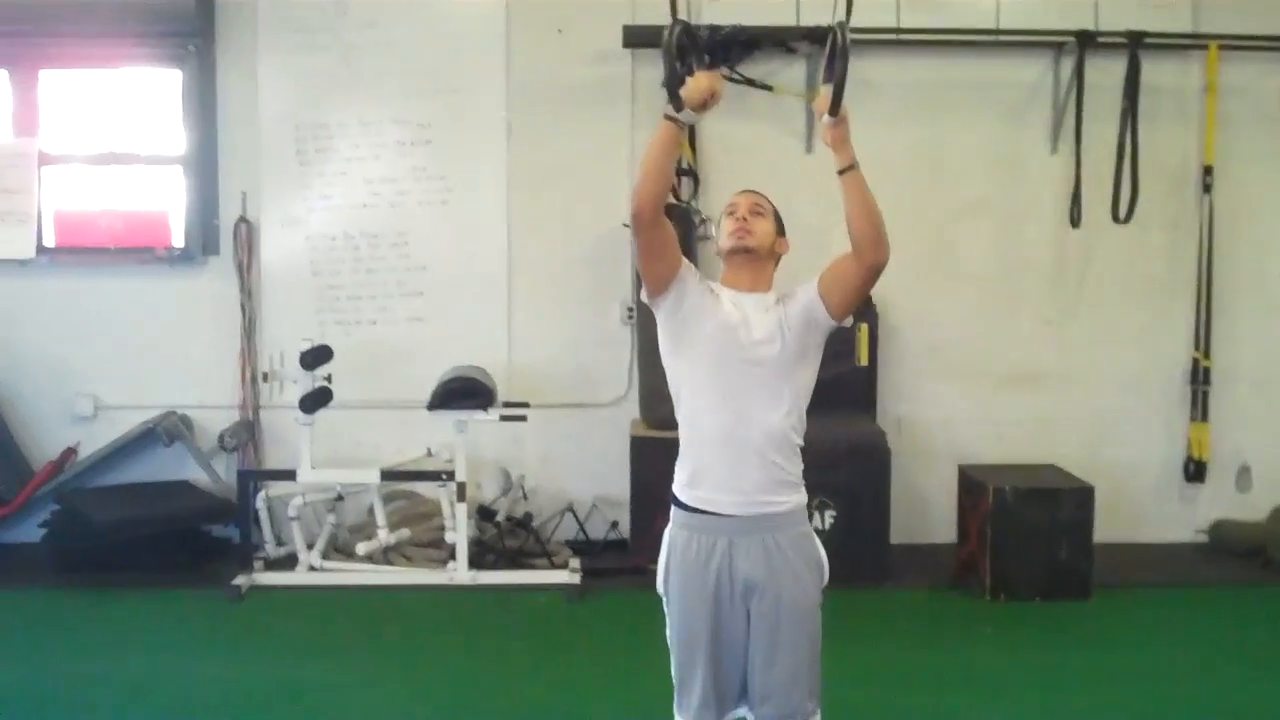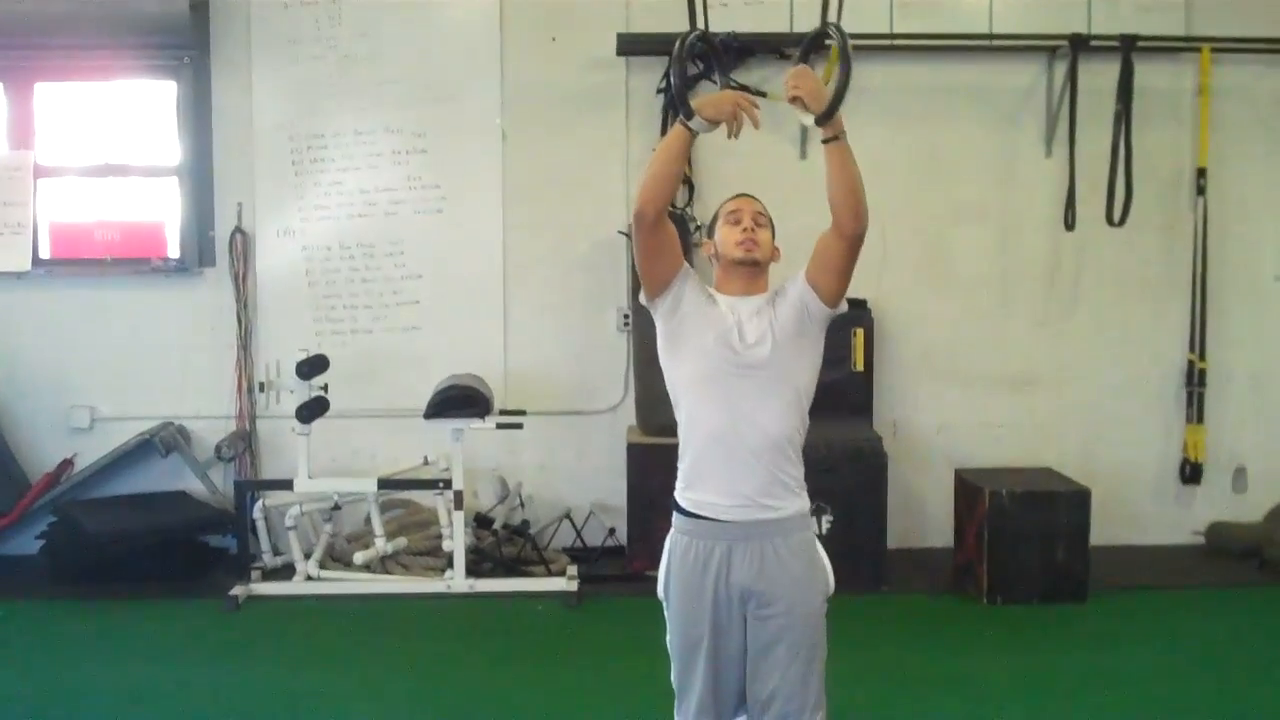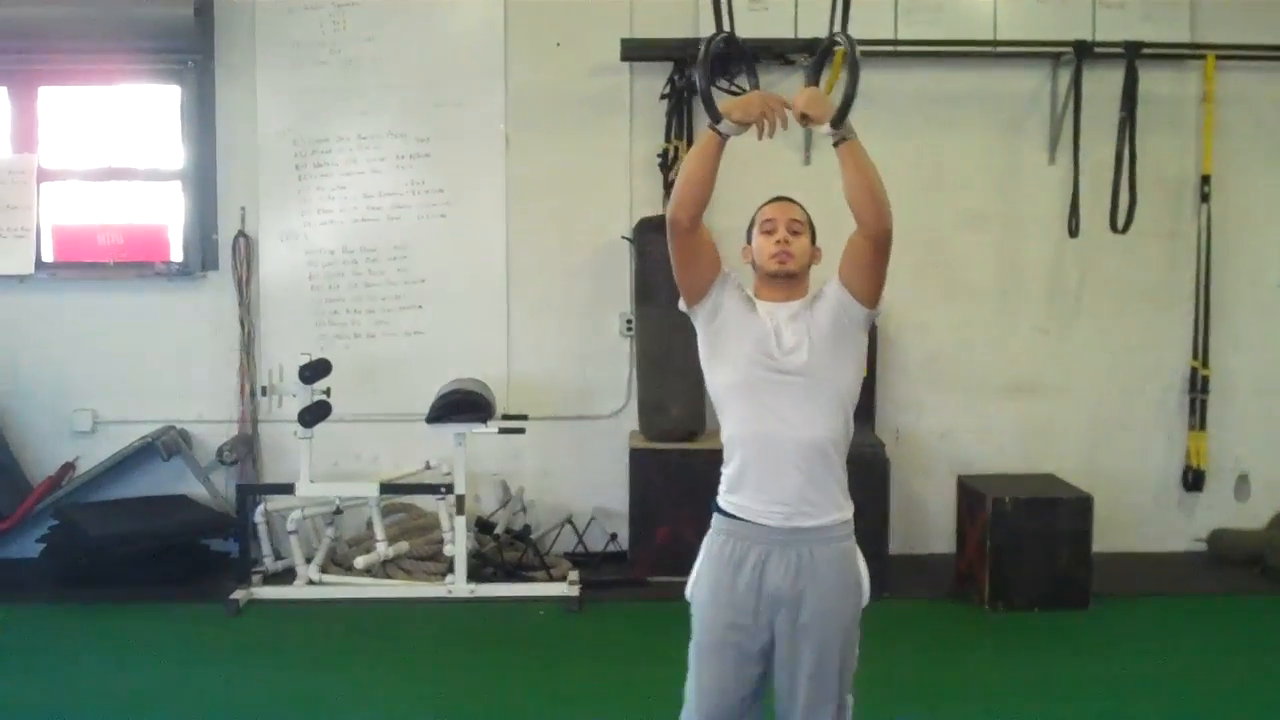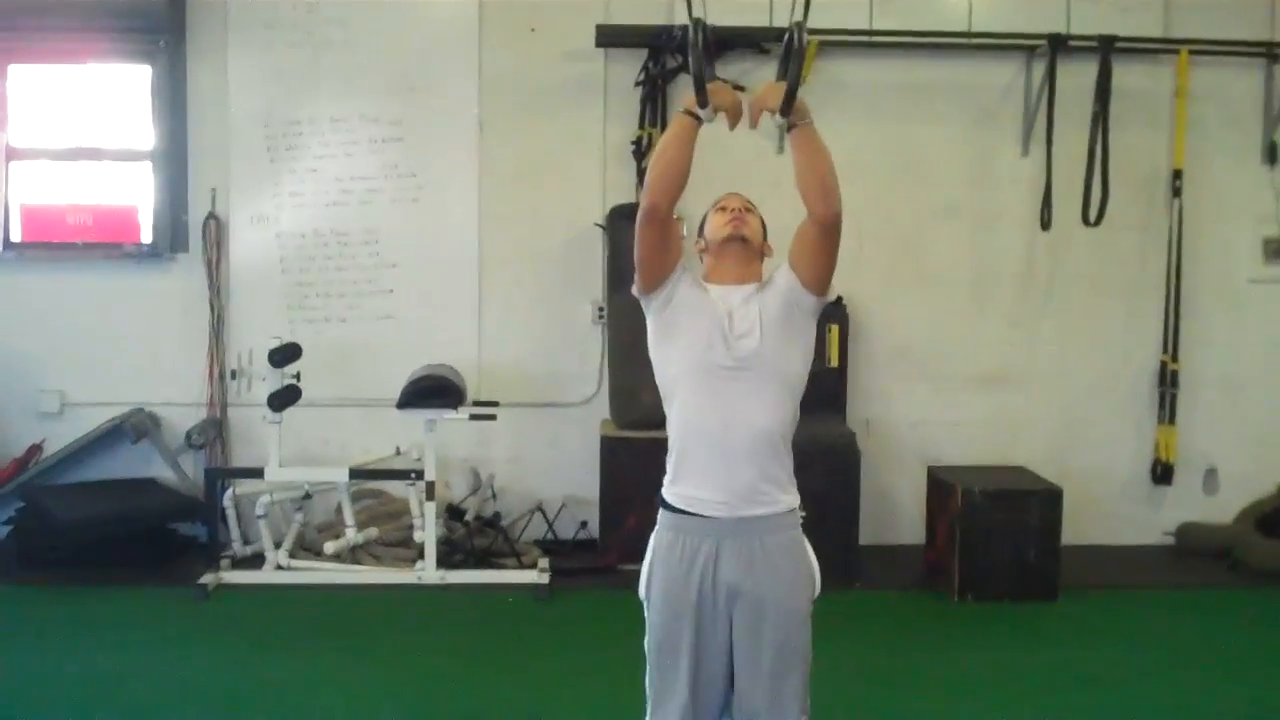
dt=0.5s
person 1, frame 1
left shoulder: (803, 312)
right shoulder: (683, 301)
left elbow: (872, 254)
right elbow: (645, 210)
left wrist: (842, 152)
right wrist: (678, 113)
left hip: (781, 530)
right hip: (700, 529)
person 1, frame 2
left shoulder: (799, 310)
right shoulder: (681, 306)
left elbow: (851, 225)
right elbow: (647, 211)
left wrist: (829, 123)
right wrist: (693, 121)
left hip: (784, 538)
right hip: (701, 535)
person 1, frame 3
left shoulder: (841, 314)
right shoulder: (720, 312)
left elbow: (877, 225)
right elbow: (681, 219)
left wrist: (840, 128)
right wrist: (722, 125)
left hip: (823, 545)
right hip: (739, 540)
person 1, frame 4
left shoulder: (790, 301)
right shoulder: (672, 299)
left elbow: (826, 211)
right elbow: (655, 205)
left wrist: (797, 116)
right wrist: (694, 110)
left hip: (771, 536)
right hip: (686, 533)
